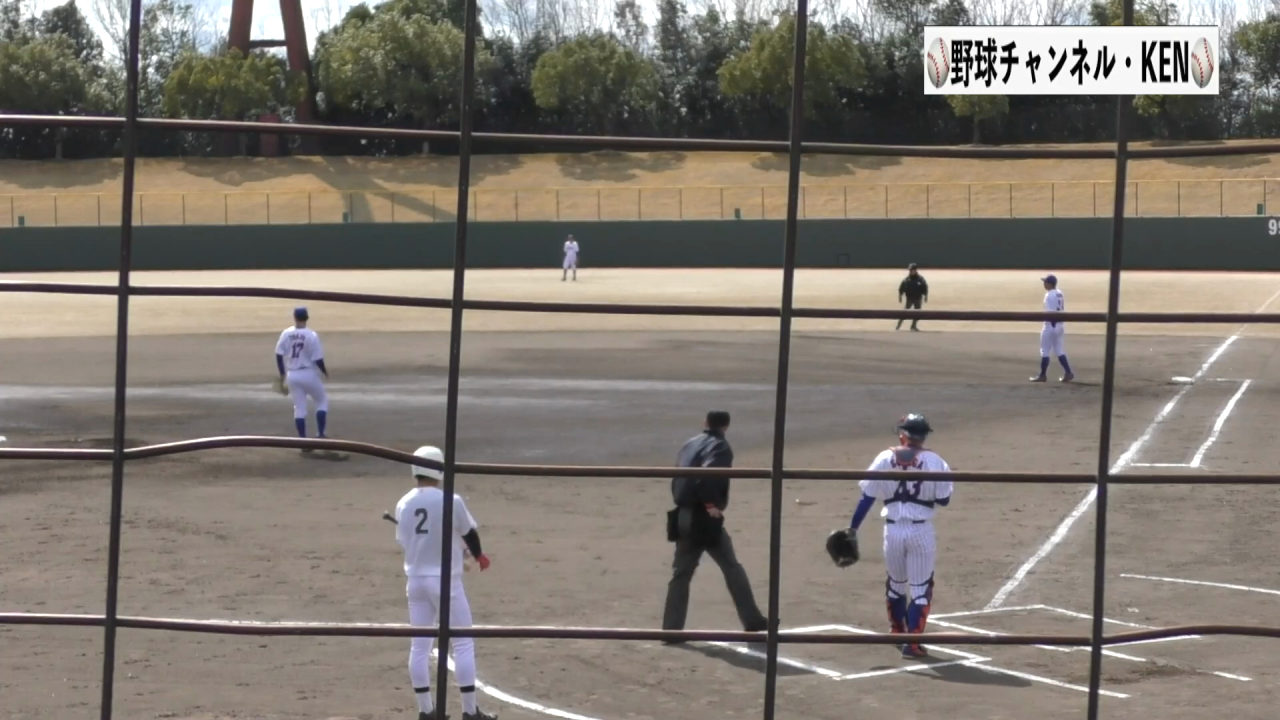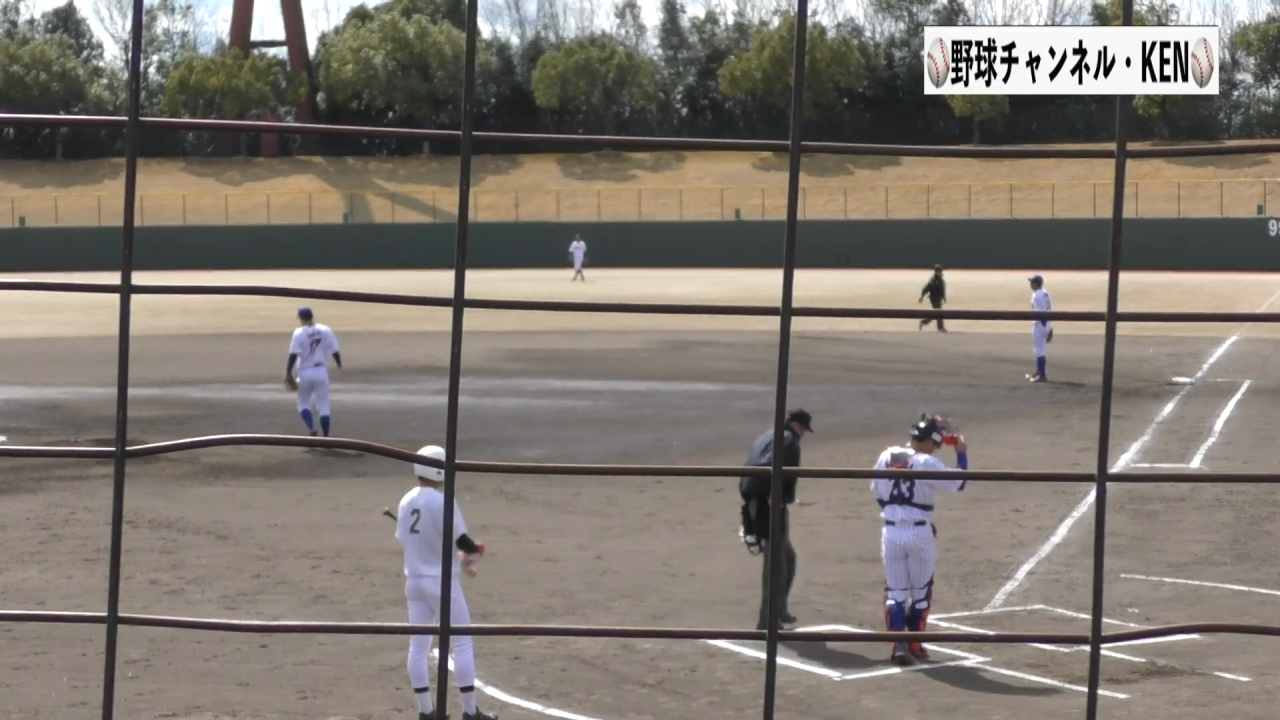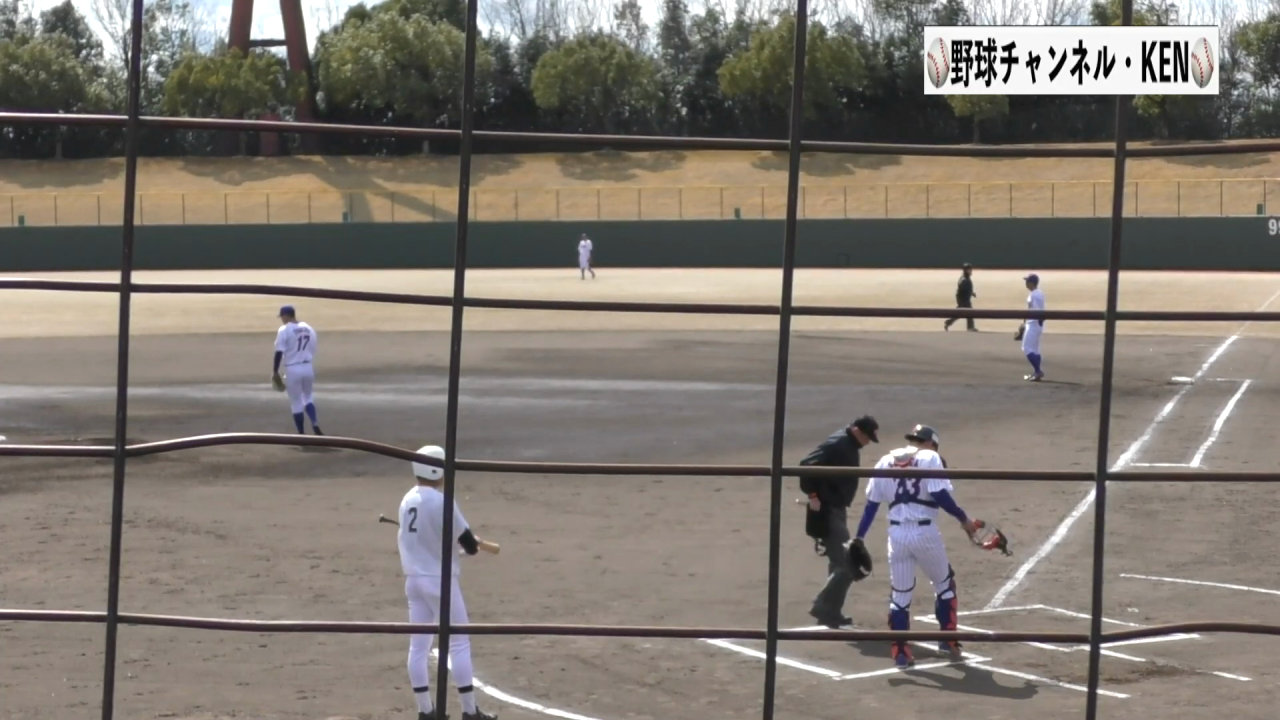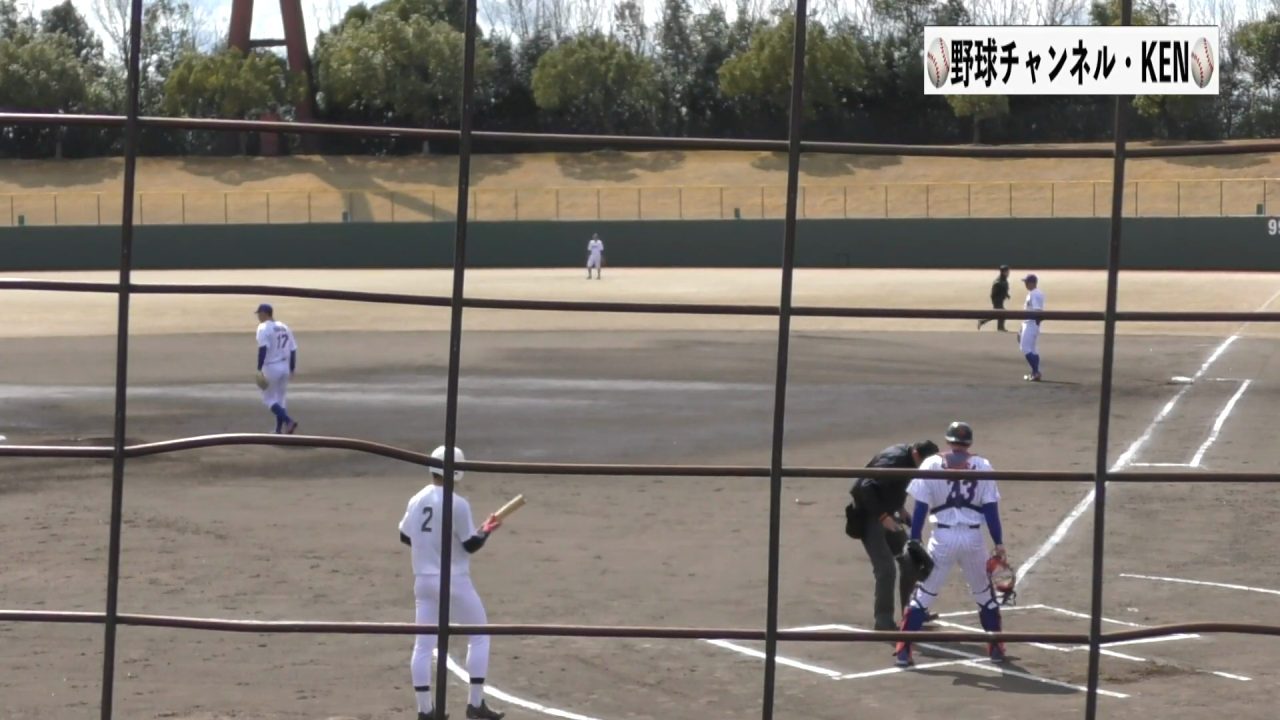
dt=0.5s
person 1, frame 1
left shoulder: (403, 504)
right shoulder: (451, 501)
left elbow: (404, 542)
right elbow: (469, 534)
right wrist: (478, 556)
left hip: (416, 580)
right hip: (445, 580)
left knee: (419, 646)
right knee: (463, 643)
person 1, frame 2
left shoulder: (405, 502)
right shoulder: (443, 503)
left elbow: (404, 540)
right elbow: (461, 541)
right wrist: (476, 550)
left hip: (414, 580)
right hip: (442, 581)
left knee: (418, 646)
right knee: (462, 644)
person 1, frame 3
left shoulder: (407, 500)
right shoulder: (442, 502)
right elbow: (466, 540)
left wrist: (456, 543)
right wrist: (473, 547)
left hip: (414, 580)
right hip: (440, 581)
left knee: (418, 646)
right knee: (459, 645)
person 1, frame 4
left shoulder: (416, 500)
right shoulder: (458, 503)
left elbow: (406, 538)
right elbow: (471, 545)
right wrist: (487, 530)
left hip: (424, 580)
right hip: (454, 581)
left knee: (424, 644)
right knee: (480, 636)
person 2, frame 1
left shoulder: (885, 458)
right shoulder: (934, 460)
left elbow: (868, 496)
right elbow: (944, 500)
left wrist: (853, 528)
left hip: (893, 530)
right hip: (921, 531)
left knee: (896, 584)
right knee: (920, 588)
left ankle: (899, 636)
right ankle: (912, 643)
person 2, frame 2
left shoulder: (886, 457)
right shoulder: (927, 462)
right elbow: (959, 484)
right wrist: (962, 452)
left hip: (891, 533)
right hip: (919, 534)
left knee: (895, 592)
right knee: (920, 591)
left ankle: (898, 643)
right ankle: (913, 645)
person 2, frame 3
left shoulder: (886, 462)
right shoulder: (930, 458)
left elbow: (871, 502)
right elbow: (940, 496)
left wrist: (859, 536)
right wrist: (964, 519)
left hip: (897, 534)
right hip: (925, 533)
left knee: (900, 594)
right knee: (944, 584)
left ankle: (900, 652)
right ankle: (948, 641)
person 2, frame 4
left shoulder: (932, 463)
right shoulder: (982, 465)
left elbow: (920, 505)
right elbow: (990, 507)
left wrist: (914, 541)
right wrist: (998, 543)
left hip: (943, 538)
right hip: (974, 537)
left knee: (923, 595)
right knee: (984, 593)
left ankle: (904, 650)
right ankle: (996, 647)
person 3, frame 1
left shoulder: (689, 444)
right shoulder: (720, 447)
left elbow: (677, 482)
right elbow: (708, 476)
left wrist: (686, 504)
right wrist: (711, 504)
left hip: (684, 517)
right hip: (706, 519)
left knee: (681, 575)
right knee: (733, 571)
left ankle: (671, 630)
right ankle: (754, 623)
person 3, frame 2
left shoulder: (765, 437)
right shoulder: (788, 441)
left elbow: (750, 473)
right elbow: (768, 467)
left wrist: (752, 498)
right wrist: (772, 496)
left hip: (756, 507)
right hip: (772, 510)
left knee: (787, 556)
right knee: (778, 565)
left ankle: (778, 611)
right ankle: (767, 623)
person 3, frame 3
left shoulder: (851, 446)
right shoulder: (837, 444)
right elbow: (805, 465)
right wrist: (811, 496)
left hip: (837, 509)
right hip: (828, 512)
left knee: (839, 561)
right knee: (847, 563)
left ankle: (832, 614)
right ankle: (822, 608)
person 3, frame 4
left shoulder: (908, 460)
right shoulder: (892, 461)
right elbow: (866, 488)
left wrist: (900, 508)
right wrist: (884, 517)
left hip: (888, 516)
right hip: (870, 516)
right knee: (886, 568)
right ankle: (884, 623)
